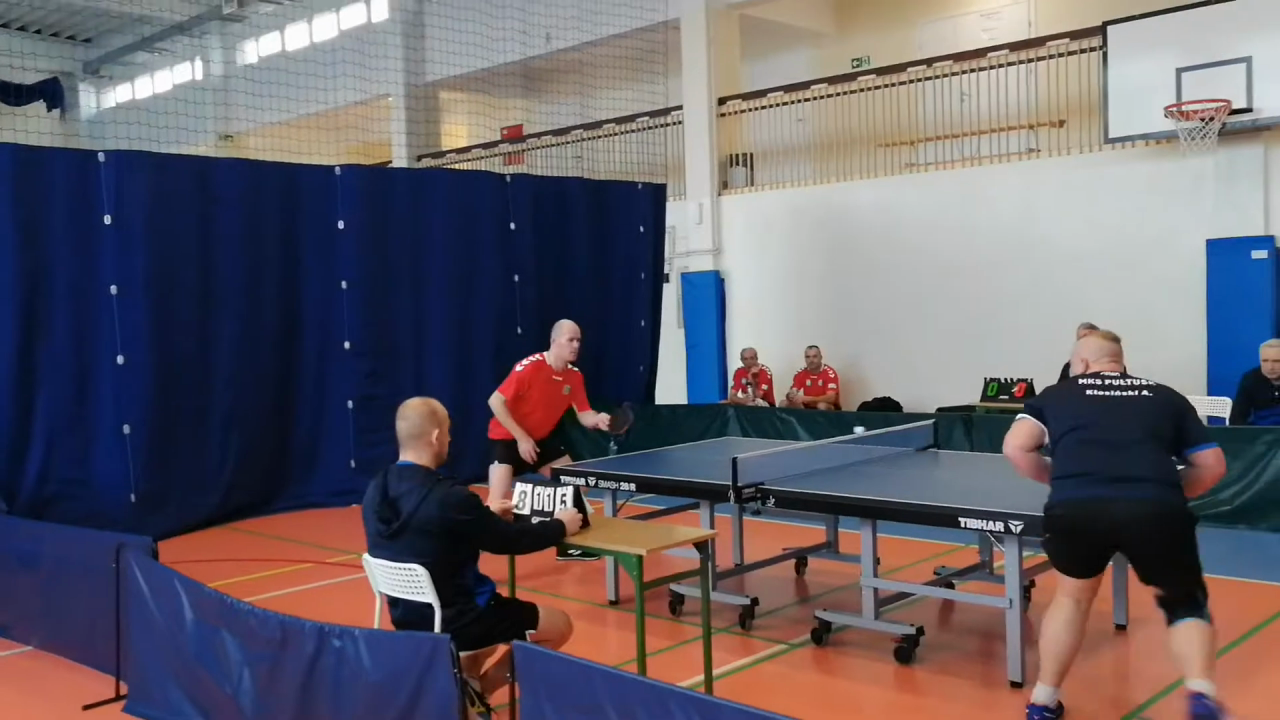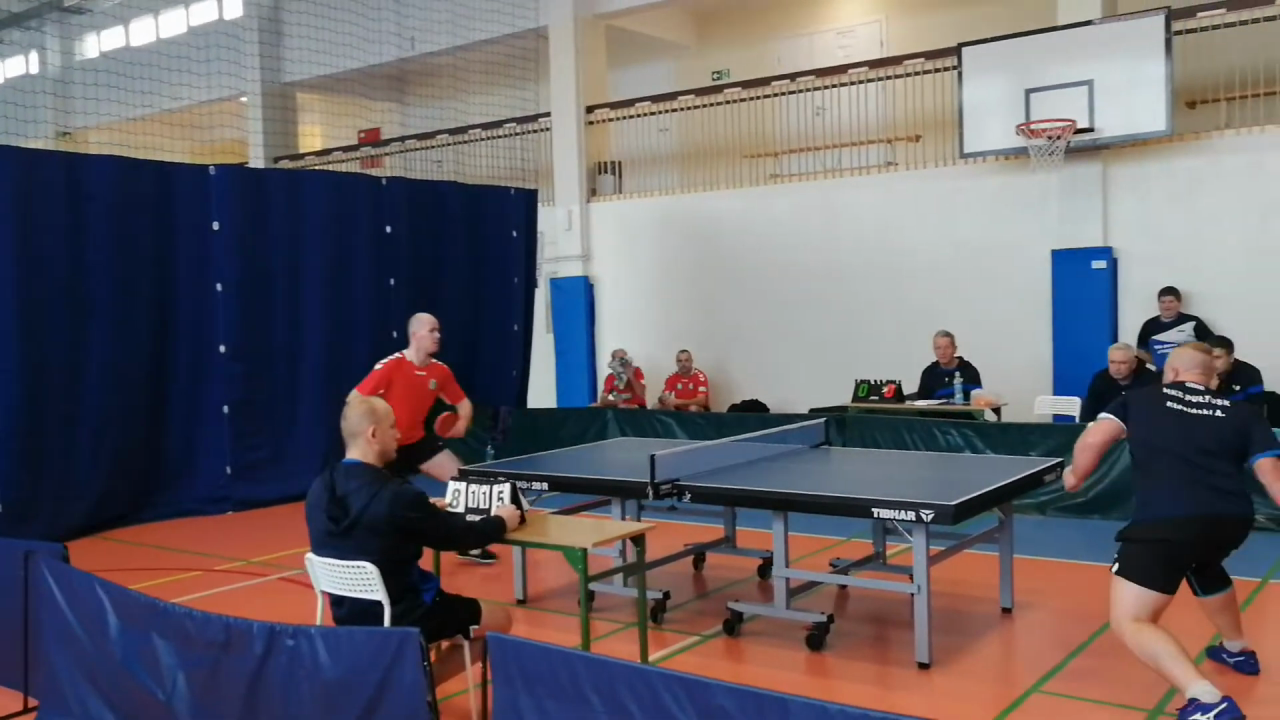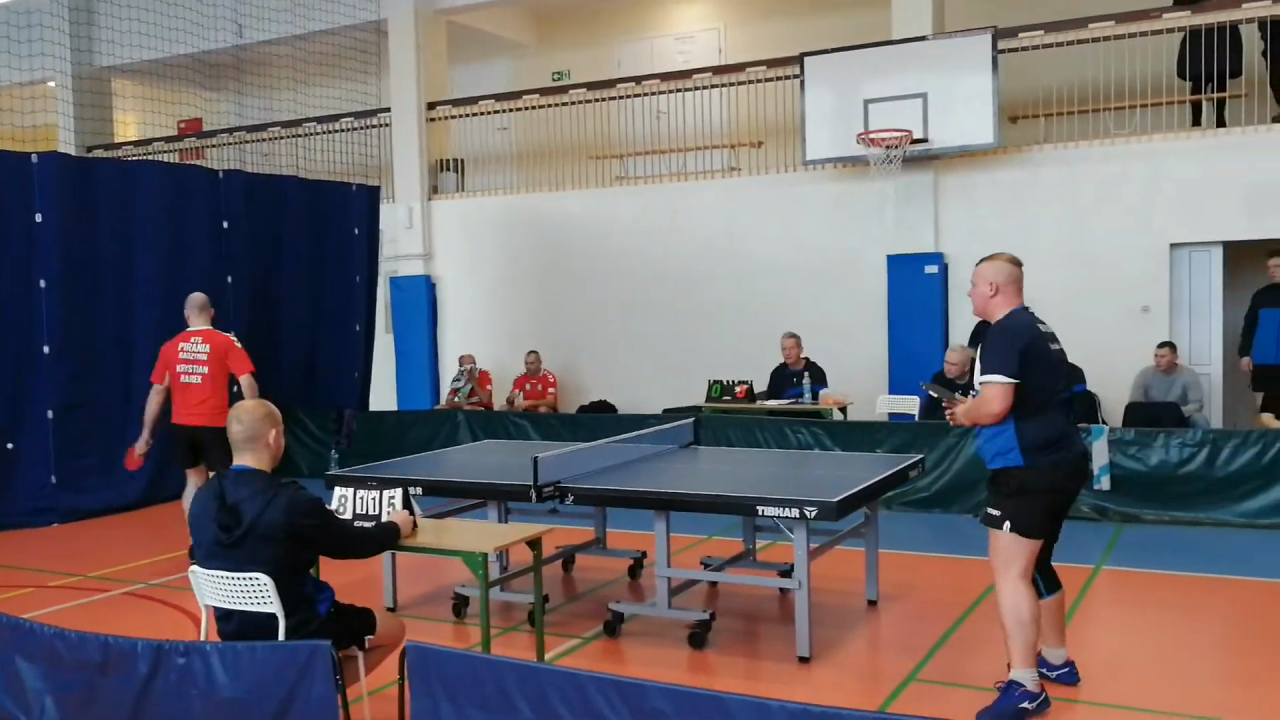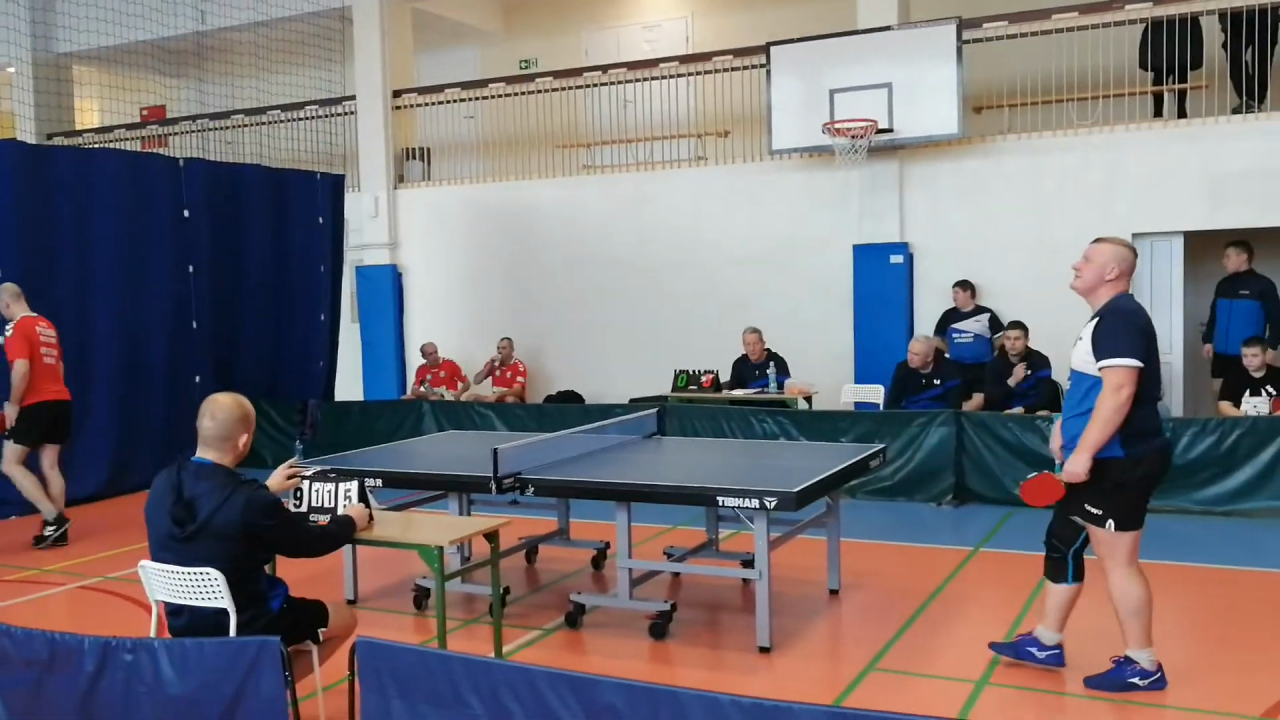
dt=1s
person 1, frame 1
left shoulder: (1057, 393)
right shoulder: (1166, 397)
left elbow: (1015, 450)
right elbow: (1211, 466)
left hip: (1074, 507)
right hip: (1156, 507)
left knee: (1072, 598)
right knee: (1185, 606)
person 1, frame 2
left shoulder: (1142, 399)
right shoulder: (1243, 414)
left elbow: (1095, 440)
left wrist: (1075, 473)
left hip: (1165, 523)
right hip: (1230, 517)
left knee: (1129, 620)
right knee: (1198, 563)
right ankle: (1238, 649)
person 1, frame 3
left shoulder: (1004, 333)
right shoulder: (1036, 329)
left elbow: (995, 405)
left wrist: (964, 414)
right wrist: (974, 408)
left hip: (1029, 471)
right hip: (1058, 462)
left knee: (1010, 574)
right knee: (1033, 566)
right ankle: (1056, 660)
person 1, frame 4
left shoulder: (1119, 319)
right shoulder: (1109, 318)
left elbow: (1120, 390)
left wrist: (1084, 452)
right wrist: (1066, 425)
left hip: (1119, 461)
right hip: (1105, 460)
left knee: (1116, 560)
right knee: (1061, 545)
left ankle: (1143, 665)
right ankle: (1045, 640)
person 2, frame 1
left shoulder: (377, 490)
right shoulder: (448, 497)
right elbow: (511, 540)
left wrist: (484, 515)
right wrist: (560, 526)
left hip: (408, 613)
right hip: (452, 620)
left knee: (497, 607)
right knee: (559, 625)
left ankle: (466, 682)
right ankle: (472, 692)
person 2, frame 2
left shoulder: (320, 489)
right shoulder: (395, 495)
right elbow: (458, 537)
left wrist: (424, 511)
right wrist: (500, 522)
left hip: (348, 612)
right hip: (399, 616)
right knee: (499, 620)
person 2, frame 3
left shoulder: (204, 498)
right shoulder: (290, 502)
right elbow: (353, 544)
left wrist: (317, 518)
right wrist: (394, 528)
right hip: (293, 631)
right knee: (393, 628)
person 2, frame 4
left shoulder: (163, 484)
right shoulder: (251, 502)
right elbow: (311, 543)
right wrist: (350, 522)
left hip: (183, 622)
right hip: (242, 627)
right knee: (344, 618)
person 3, frame 1
left shoulder: (574, 376)
right shoulder: (529, 367)
left elbow: (585, 414)
right elbow: (496, 402)
left wrist: (600, 419)
right wrist: (520, 437)
left hip: (541, 440)
right hip: (509, 441)
left knee: (576, 486)
right knee: (499, 501)
left ankle: (569, 545)
person 3, frame 2
left shoulder: (440, 370)
right shoulder: (390, 366)
left elbow: (462, 401)
right elbow: (354, 399)
left wrist: (463, 422)
left hip: (419, 439)
person 3, frame 3
left shoulder: (171, 347)
right shoulder: (227, 342)
left elbow: (156, 393)
right elbow: (247, 383)
left wrist: (145, 434)
left hip: (181, 425)
right hip: (215, 425)
left knee: (194, 481)
person 3, frame 4
right shoulder: (48, 326)
left elbow: (22, 368)
left hip: (36, 405)
right hip: (61, 402)
right knee: (50, 467)
left ankle: (54, 518)
right ankle: (58, 529)
